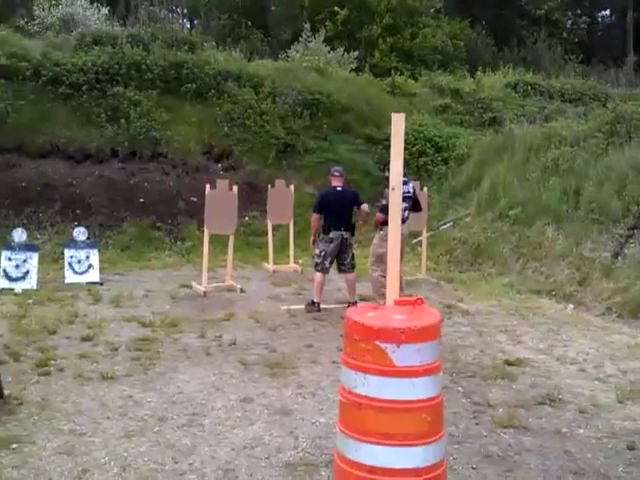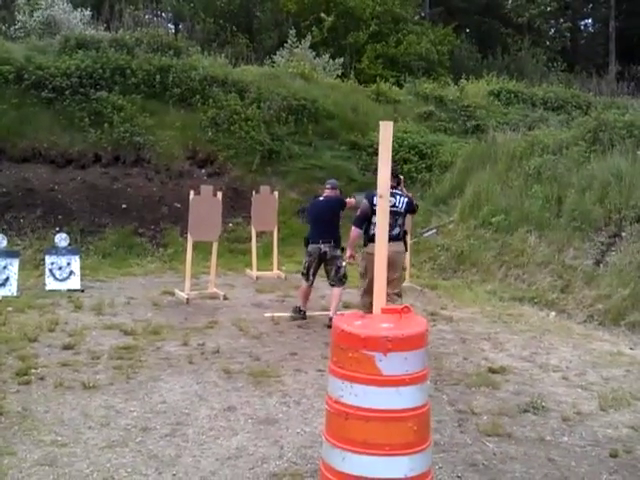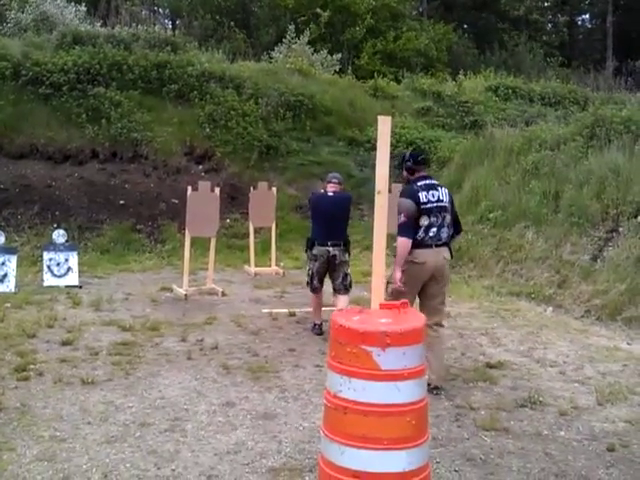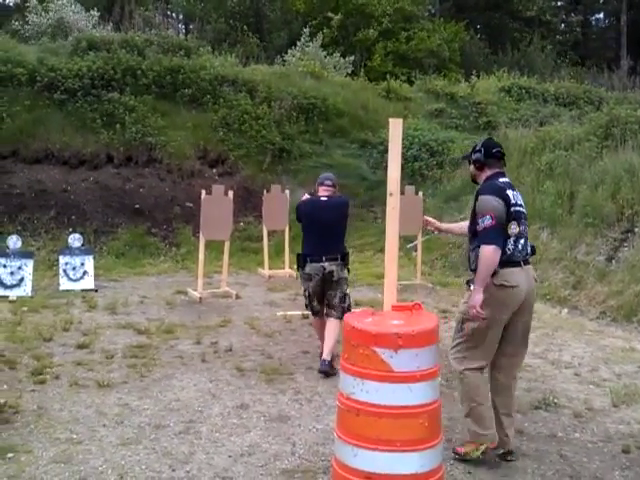
dt=1s
person 1, frame 1
right shoulder: (409, 185)
left elbow: (382, 214)
right elbow: (418, 207)
left wrist: (375, 224)
left hip: (388, 232)
right hip: (402, 231)
left knee: (377, 269)
person 1, frame 2
left shoulder: (371, 197)
right shoulder: (405, 199)
left elbow: (358, 224)
right elbow: (413, 208)
left wrist: (350, 248)
right wrist: (403, 190)
left hip: (374, 248)
right hip: (396, 249)
left knee: (368, 289)
right knee: (393, 293)
person 1, frame 3
left shoulder: (409, 193)
right shoulder: (444, 191)
left elbow: (405, 234)
right elbow: (455, 228)
left wrist: (397, 268)
left hip: (417, 257)
right hip: (441, 257)
right knee: (434, 320)
right ankle: (435, 379)
person 1, frame 4
left shoulder: (489, 193)
right shoulder: (510, 191)
left elbow: (491, 245)
left wrist: (478, 289)
right wrist: (442, 227)
left hip: (500, 282)
right hip: (524, 279)
left knee: (467, 358)
right knee: (506, 365)
left ankle: (482, 437)
right ankle: (502, 438)
person 2, frame 1
left shoulder: (324, 194)
right shoulder: (351, 193)
left elbow: (315, 217)
right elbow: (365, 209)
left wrist: (313, 235)
right wrist: (361, 221)
left hip: (329, 235)
right hip: (346, 234)
left knee: (320, 269)
right knee: (349, 269)
left ankle: (315, 303)
right ankle: (352, 302)
person 2, frame 2
left shoulder: (312, 205)
right shoulder: (336, 201)
right elbow: (351, 202)
right wrist: (349, 200)
left hip: (313, 246)
right hip: (332, 247)
left knee: (307, 280)
right knee: (337, 282)
left ankle: (301, 309)
right ankle: (332, 317)
person 2, frame 3
left shoulder: (314, 199)
right shoulder: (346, 199)
left hip: (317, 249)
right hip: (339, 250)
left knee: (316, 289)
right knee: (342, 290)
left ankle: (317, 324)
person 2, frame 4
left shoulder: (303, 206)
right shoulder: (343, 204)
left hip: (310, 266)
right hip: (336, 266)
left knee: (316, 312)
right knee: (336, 313)
left ankle: (325, 352)
right ankle: (326, 360)
